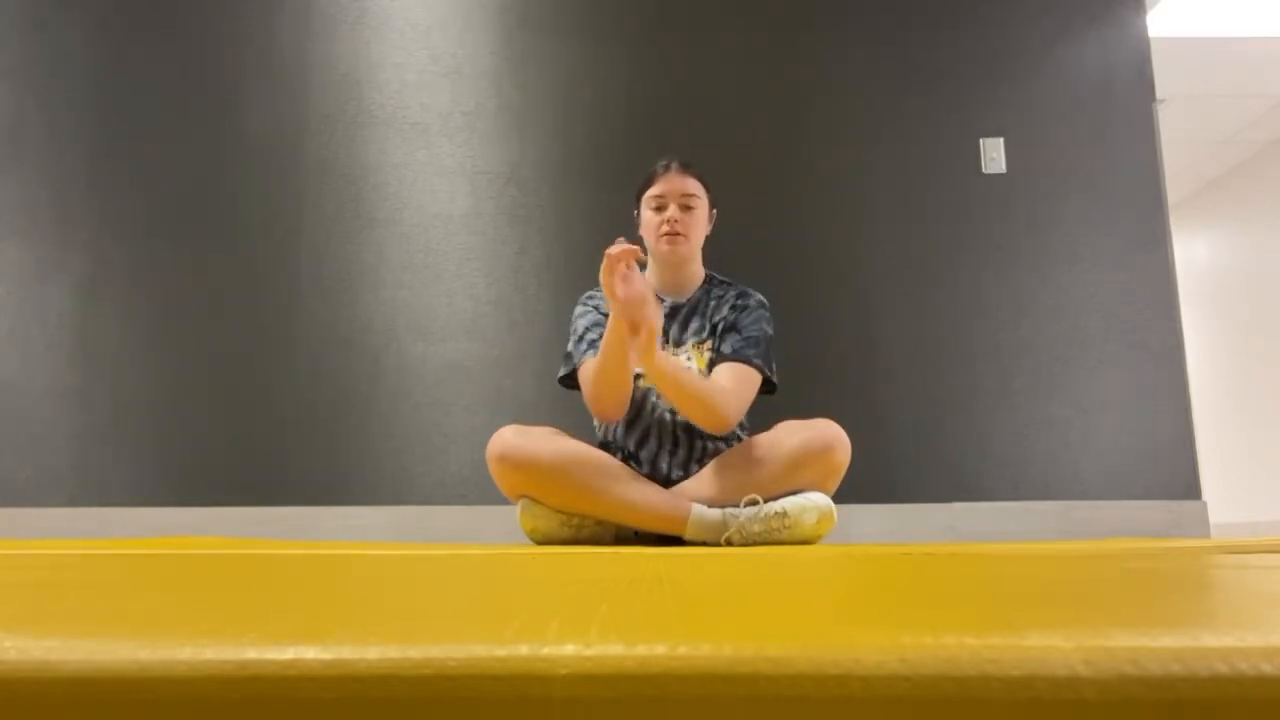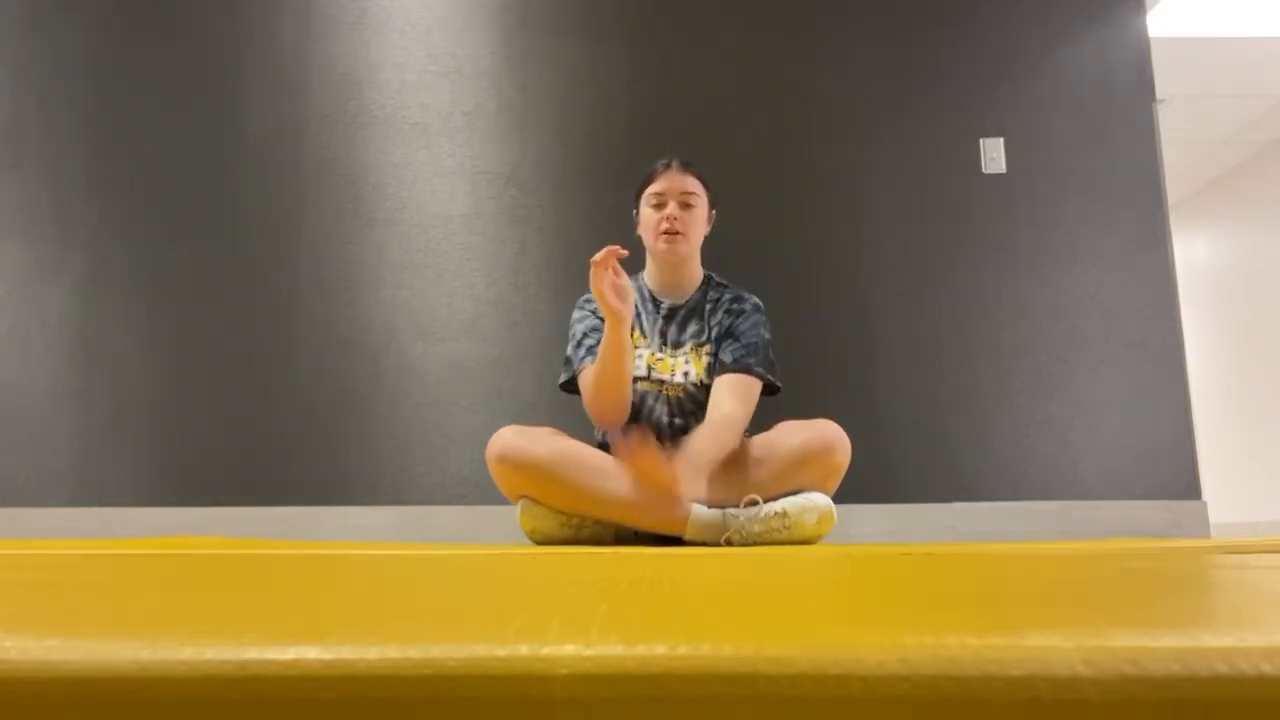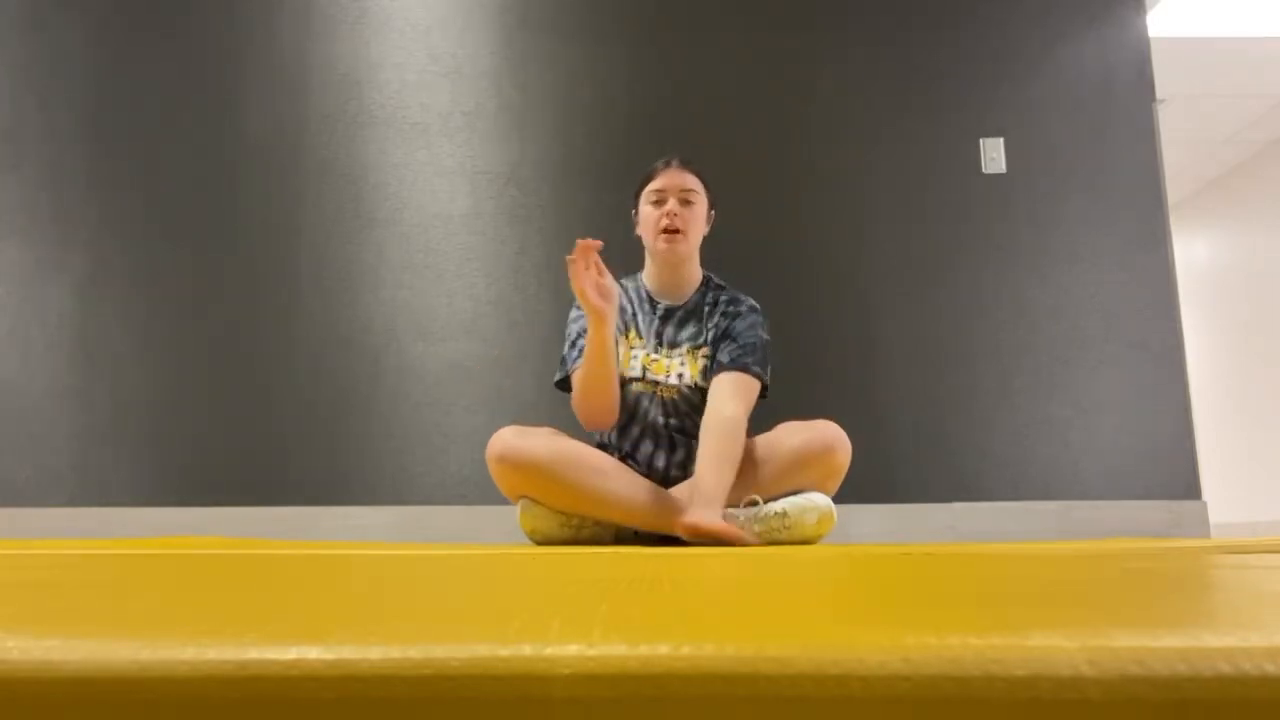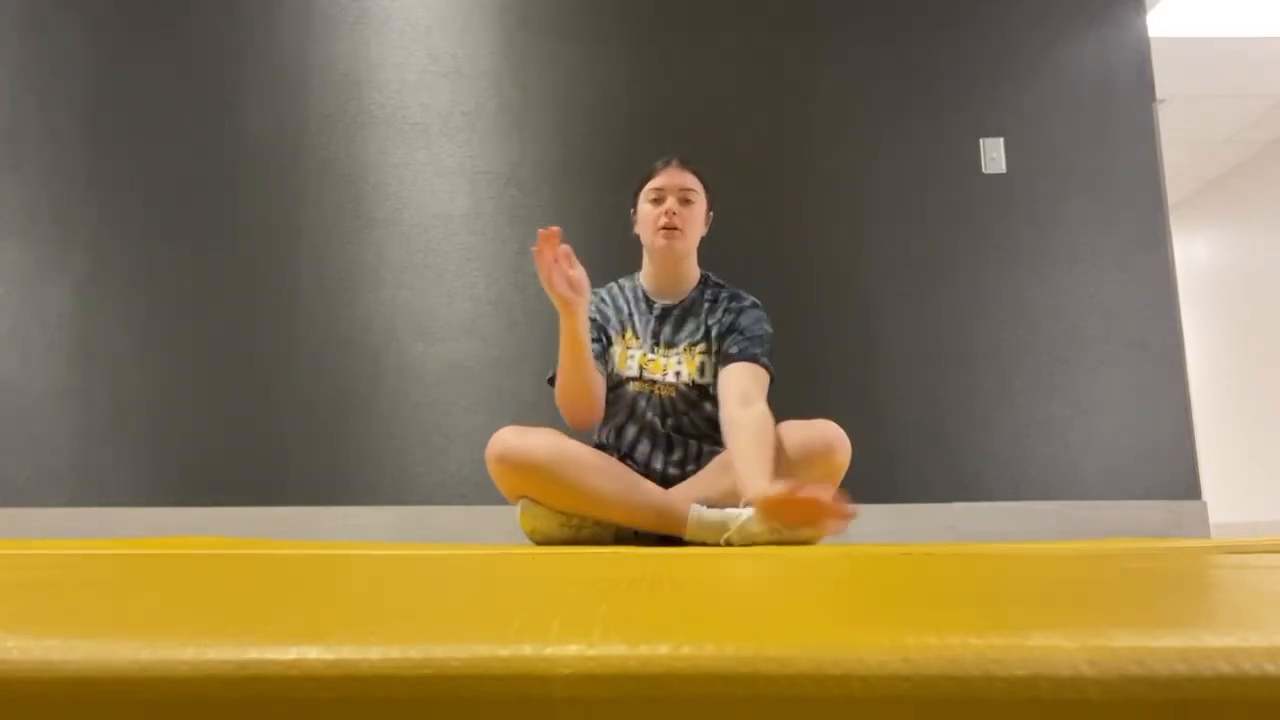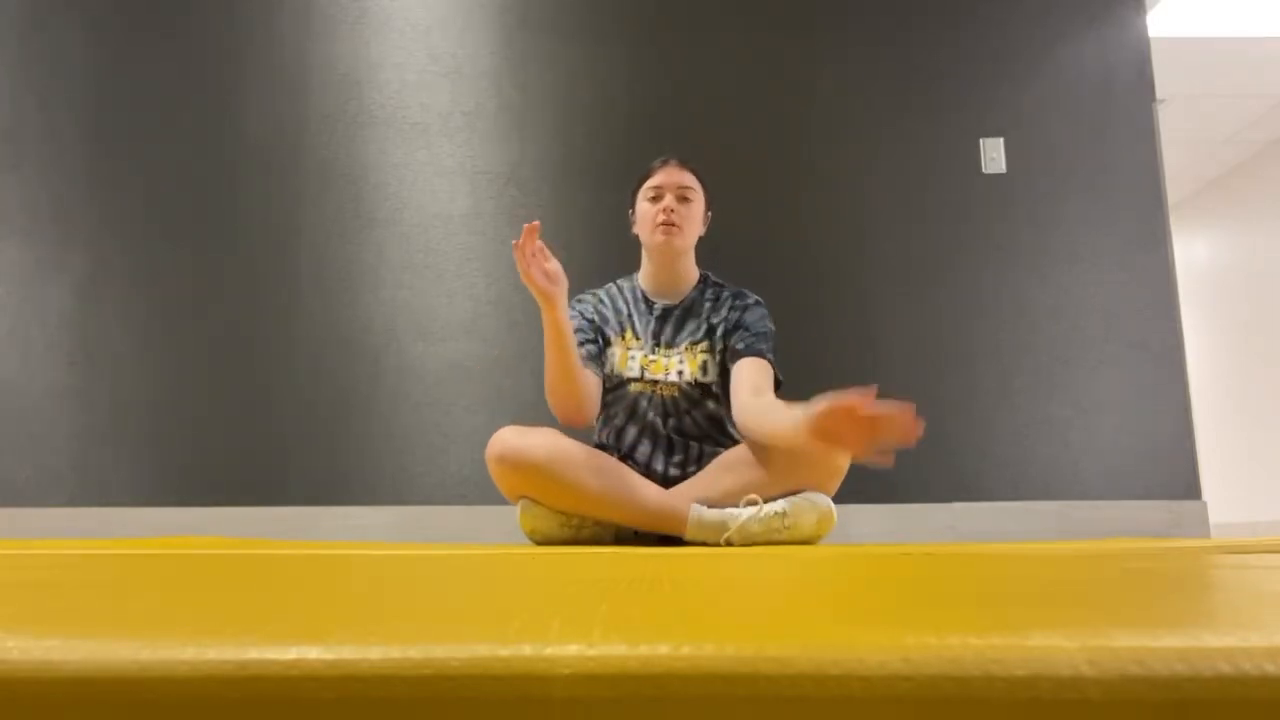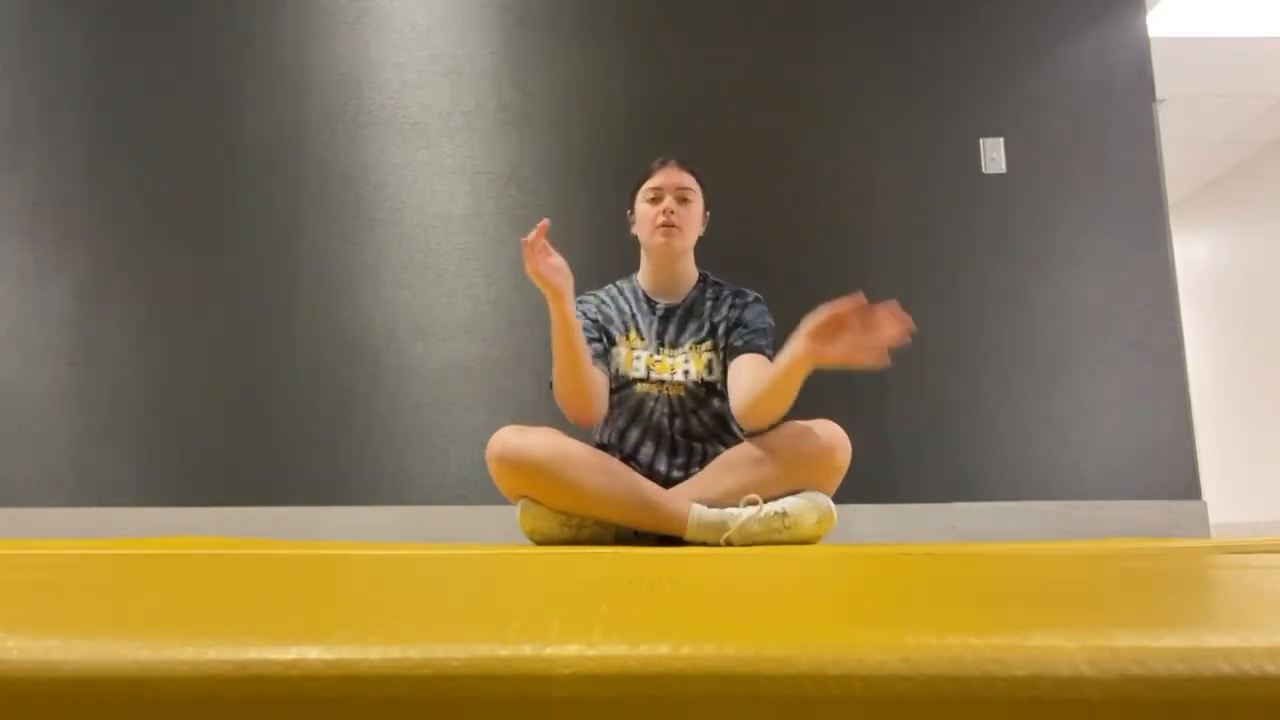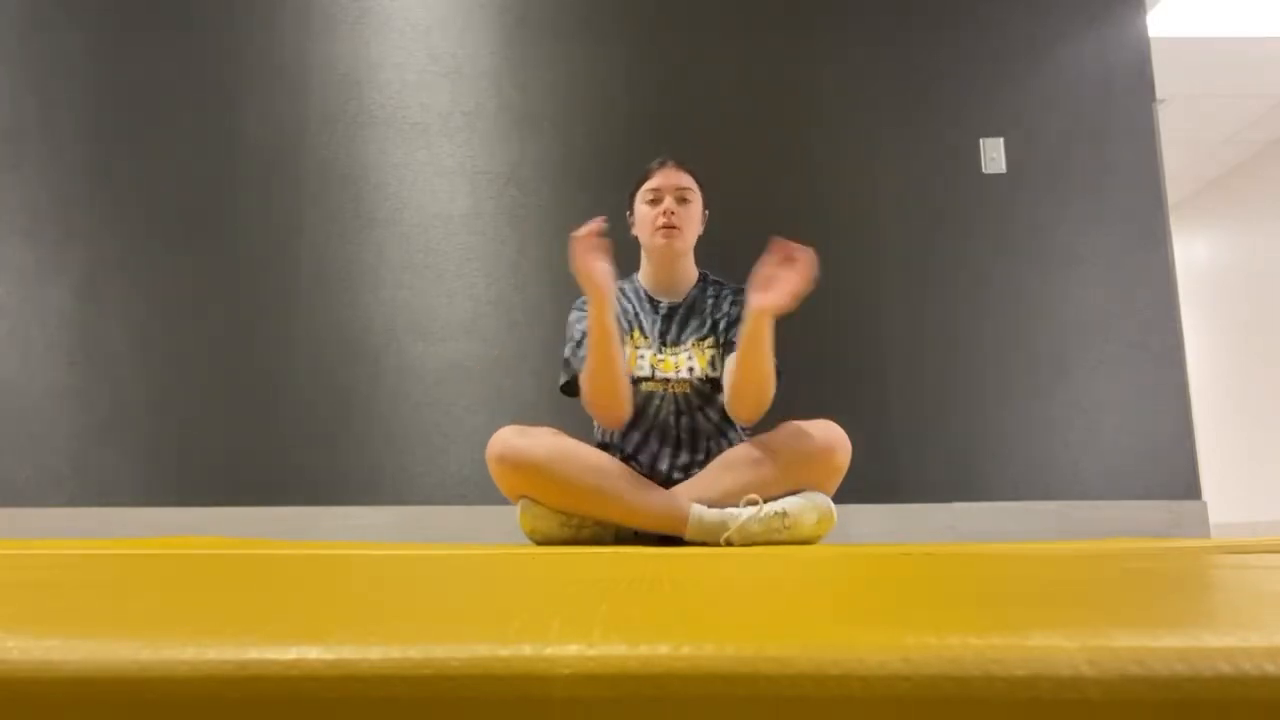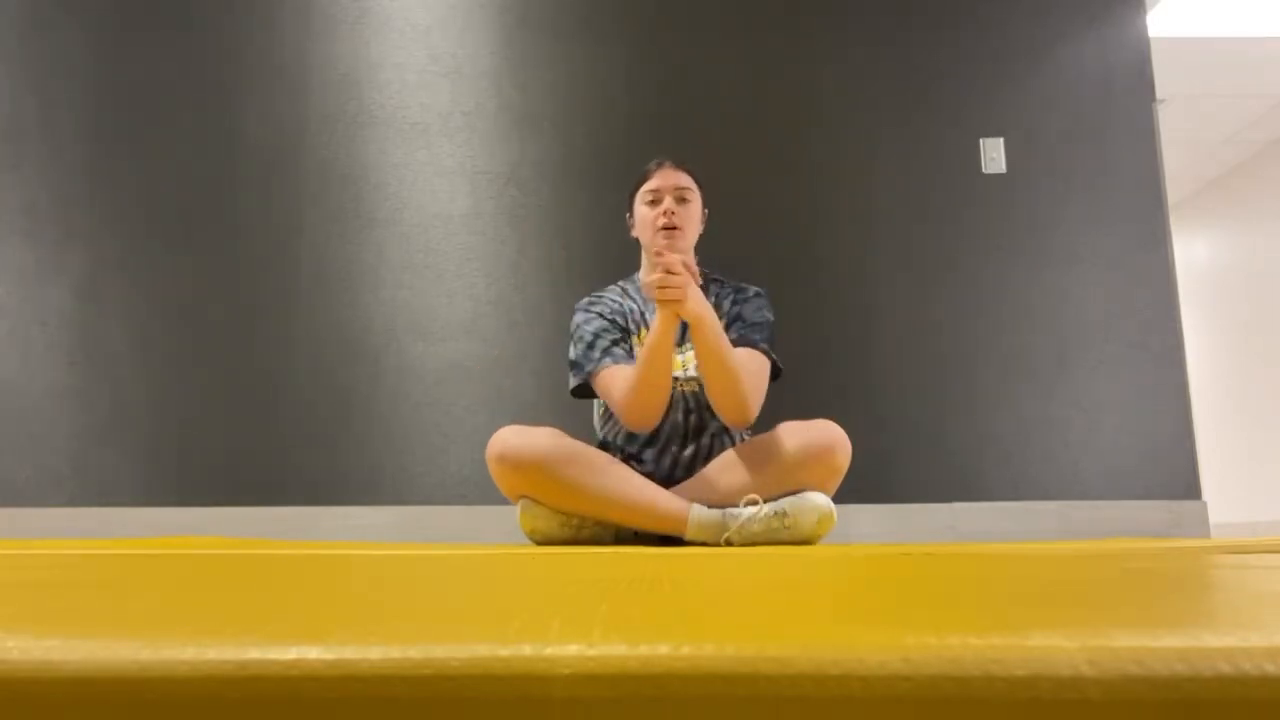
dt=0.1s
person 1, frame 1
left shoulder: (744, 308)
right shoulder: (597, 305)
left elbow: (723, 413)
right elbow: (605, 408)
left wrist: (652, 357)
right wrist: (622, 313)
left hip: (719, 482)
right hip: (621, 488)
left knee: (827, 441)
right knee: (508, 446)
left ankle: (607, 520)
right ankle: (728, 522)
person 1, frame 2
left shoulder: (740, 311)
right shoulder: (595, 307)
left elbow: (729, 417)
right elbow: (606, 415)
left wrist: (678, 472)
right wrist: (617, 321)
left hip: (718, 484)
right hip: (618, 488)
left knee: (826, 442)
right knee: (509, 447)
left ankle: (610, 522)
right ankle: (723, 523)
person 1, frame 3
left shoulder: (737, 314)
right shoulder: (598, 307)
left elbow: (727, 414)
right elbow: (594, 417)
left wrist: (709, 509)
right wrist: (601, 317)
left hip: (716, 484)
right hip: (615, 486)
left knee: (827, 443)
right knee: (509, 448)
left ankle: (601, 522)
right ankle: (731, 521)
person 1, frame 4
left shoulder: (738, 311)
right shoulder: (597, 306)
left elbow: (744, 404)
right elbow: (582, 416)
left wrist: (762, 487)
right wrist: (572, 312)
right hip: (612, 486)
left knee: (826, 442)
right knee: (508, 448)
left ankle: (603, 522)
right ankle: (727, 523)
person 1, frame 5
left shoulder: (739, 310)
right shoulder: (595, 309)
left elbow: (752, 409)
right elbow: (574, 413)
left wrist: (807, 427)
right wrist: (552, 305)
right hip: (621, 486)
left knee: (831, 443)
right knee: (509, 447)
left ankle: (603, 521)
right ankle: (720, 524)
person 1, frame 6
left shoulder: (739, 308)
right shoulder: (597, 309)
left elbow: (752, 409)
right elbow: (584, 411)
left wrist: (801, 355)
right wrist: (560, 302)
right hip: (621, 487)
left knee: (827, 442)
right knee: (510, 447)
left ankle: (601, 521)
right ankle: (720, 525)
person 1, frame 7
left shoulder: (735, 304)
right shoulder: (592, 309)
left elbow: (746, 411)
right elbow: (610, 416)
left wrist: (759, 317)
right wrist: (600, 303)
right hip: (622, 486)
left knee: (827, 442)
right knee: (509, 447)
left ankle: (597, 522)
right ankle: (721, 524)
person 1, frame 8
left shoulder: (741, 303)
right shoulder: (599, 312)
left elbow: (739, 410)
right elbow: (638, 416)
left wrist: (699, 314)
right wrist: (670, 316)
right hip: (621, 486)
left knee: (827, 443)
right knee: (509, 447)
left ankle: (606, 523)
right ankle: (719, 524)
